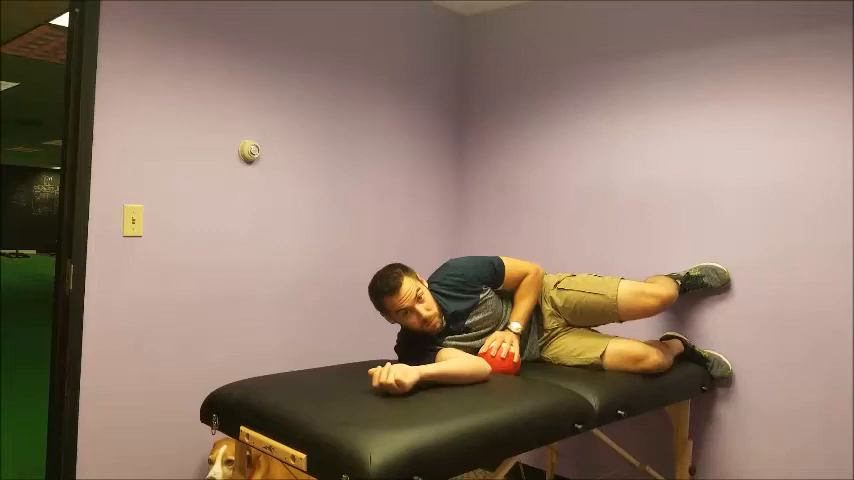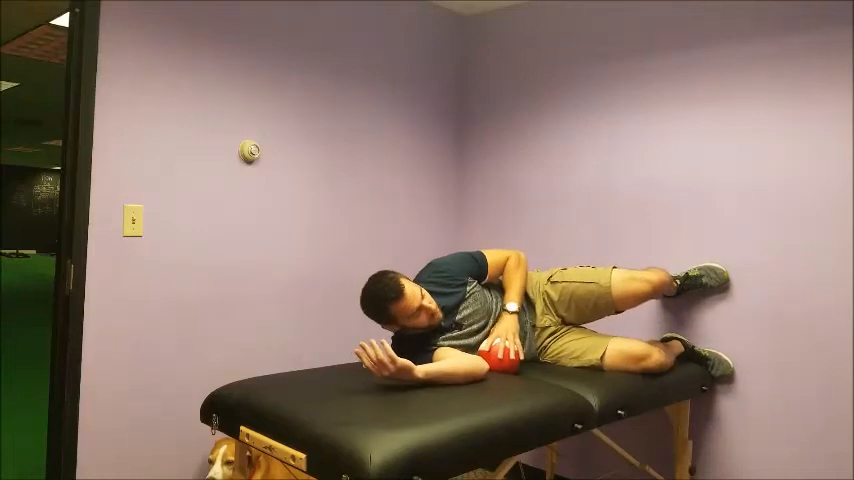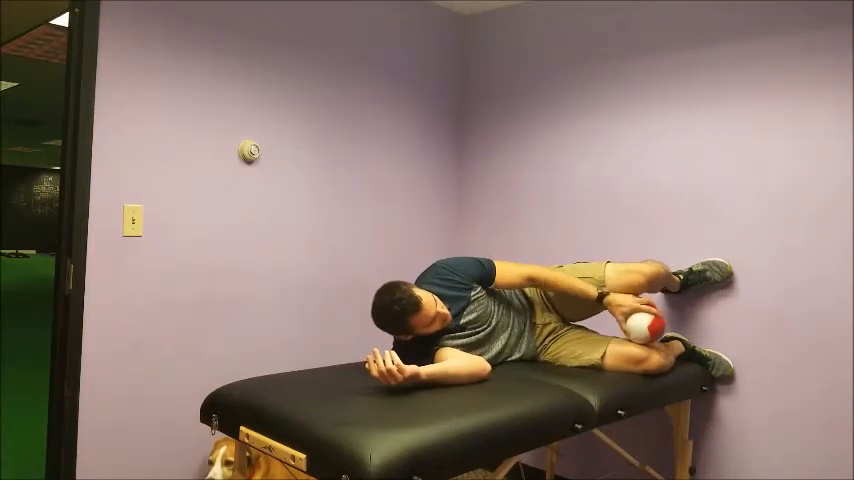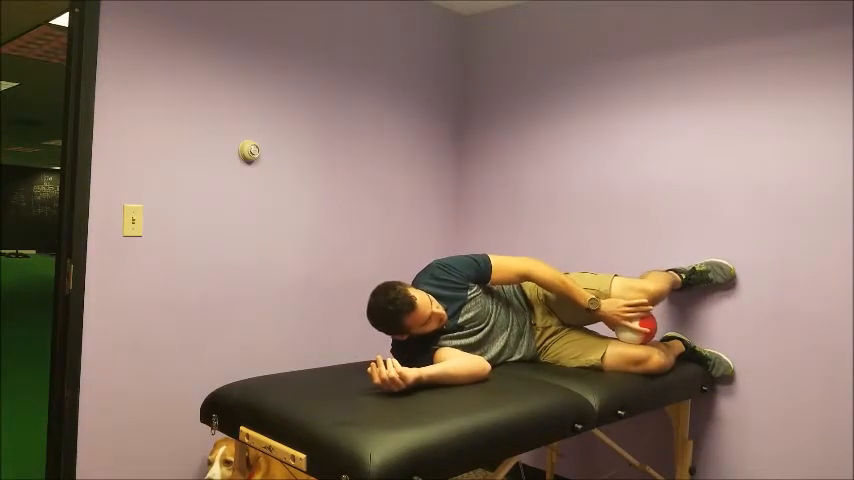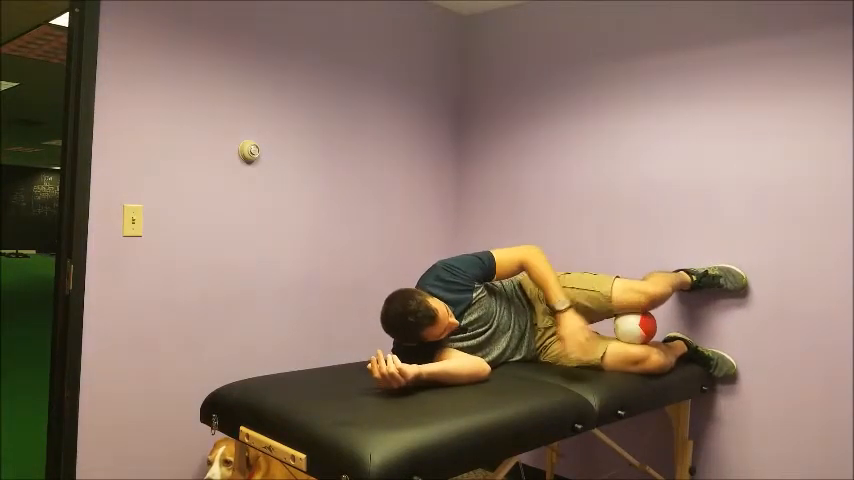
dt=1s
person 1, frame 1
left shoulder: (456, 274)
right shoulder: (415, 347)
left elbow: (533, 273)
right elbow: (479, 367)
left wrist: (513, 328)
right wrist: (412, 373)
left hip: (547, 299)
right hip: (546, 343)
left knee: (656, 297)
right knee: (651, 360)
left ankle: (679, 281)
right ankle: (678, 346)
person 1, frame 2
left shoulder: (441, 272)
right shoulder: (413, 347)
left elbow: (514, 258)
right elbow: (477, 366)
left wrist: (509, 313)
right wrist: (411, 374)
left hip: (539, 294)
right hip: (540, 343)
left knee: (650, 282)
right knee: (652, 359)
left ankle: (677, 284)
right ankle: (678, 347)
person 1, frame 3
left shoulder: (444, 274)
right shoulder: (418, 348)
left elbow: (532, 274)
right elbow: (480, 367)
left wrist: (605, 297)
right wrist: (412, 375)
left hip: (541, 297)
right hip: (542, 341)
left knee: (648, 274)
right knee: (652, 360)
left ankle: (678, 281)
right ankle: (678, 347)
person 1, frame 4
left shoulder: (441, 274)
right shoulder: (415, 350)
left elbow: (527, 268)
right elbow: (479, 367)
left wrist: (596, 305)
right wrist: (411, 377)
left hip: (541, 299)
right hip: (541, 343)
left knee: (649, 291)
right knee: (652, 360)
left ankle: (679, 278)
right ankle: (678, 346)
person 1, frame 5
left shoulder: (445, 275)
right shoulder: (416, 350)
left elbow: (529, 254)
right elbow: (479, 368)
left wrist: (565, 312)
right wrist: (412, 374)
left hip: (538, 297)
right hip: (538, 339)
left knee: (648, 295)
right knee: (650, 361)
left ankle: (687, 278)
right ankle: (680, 348)
